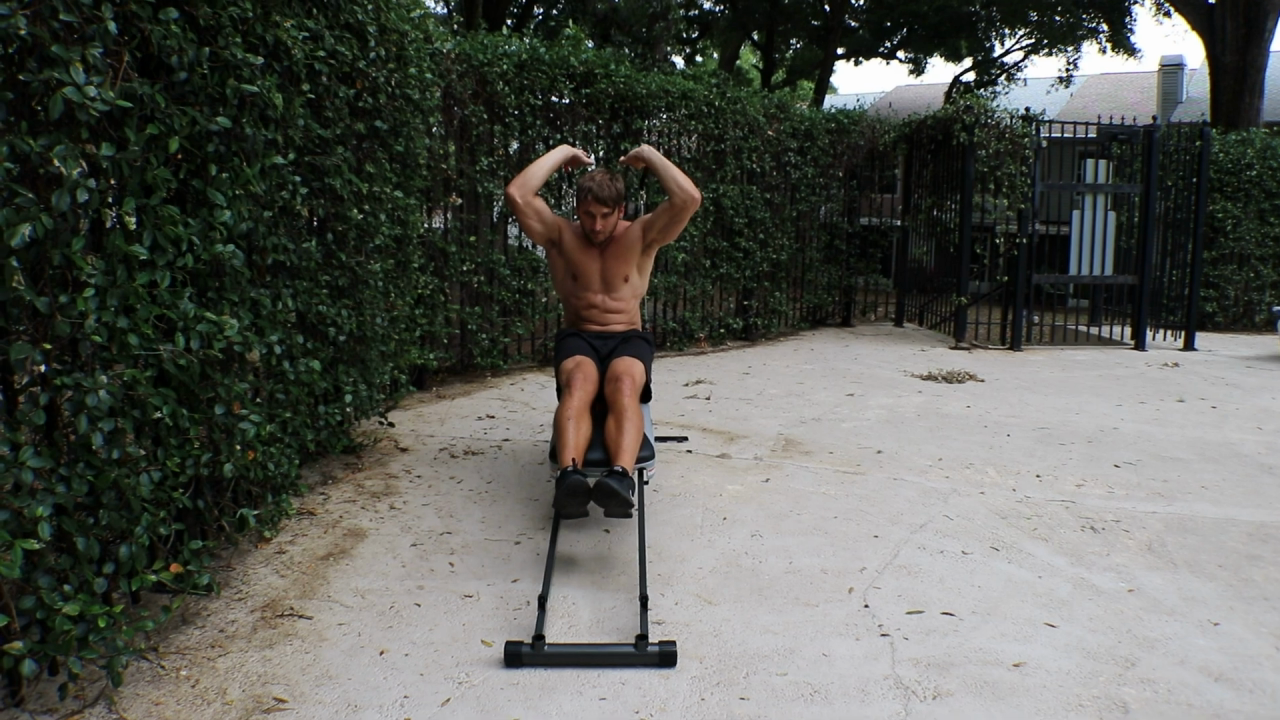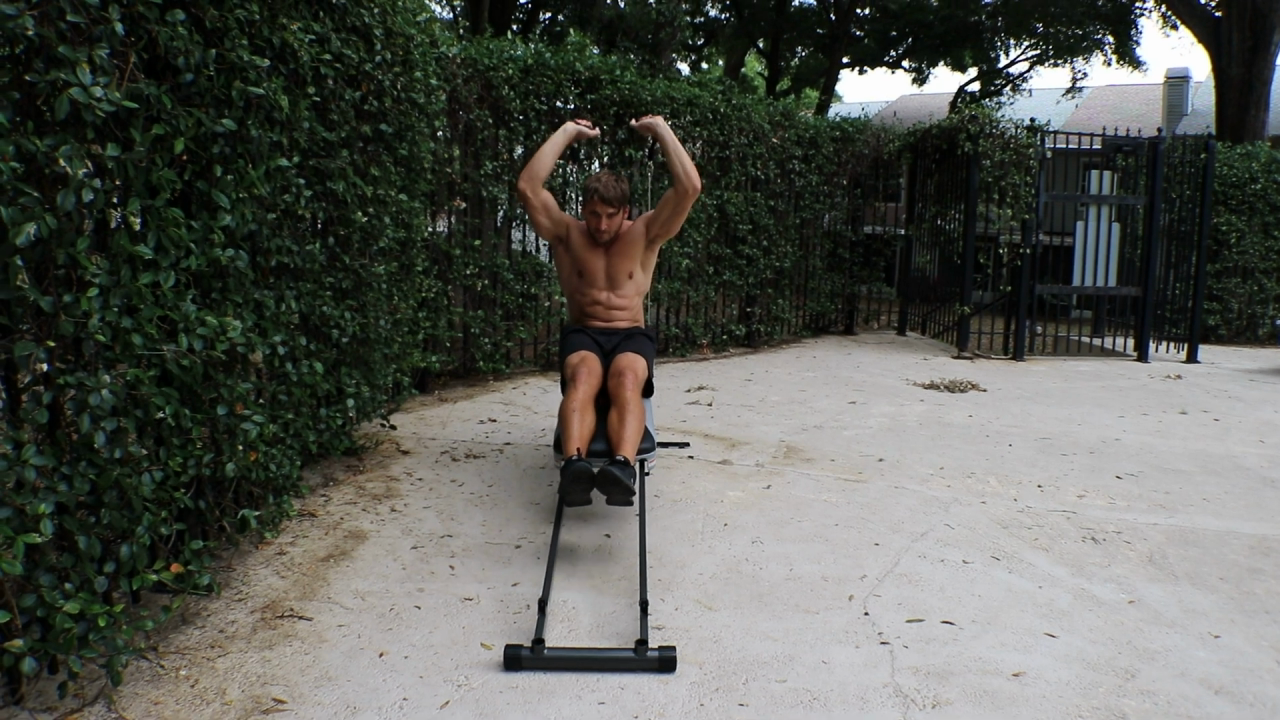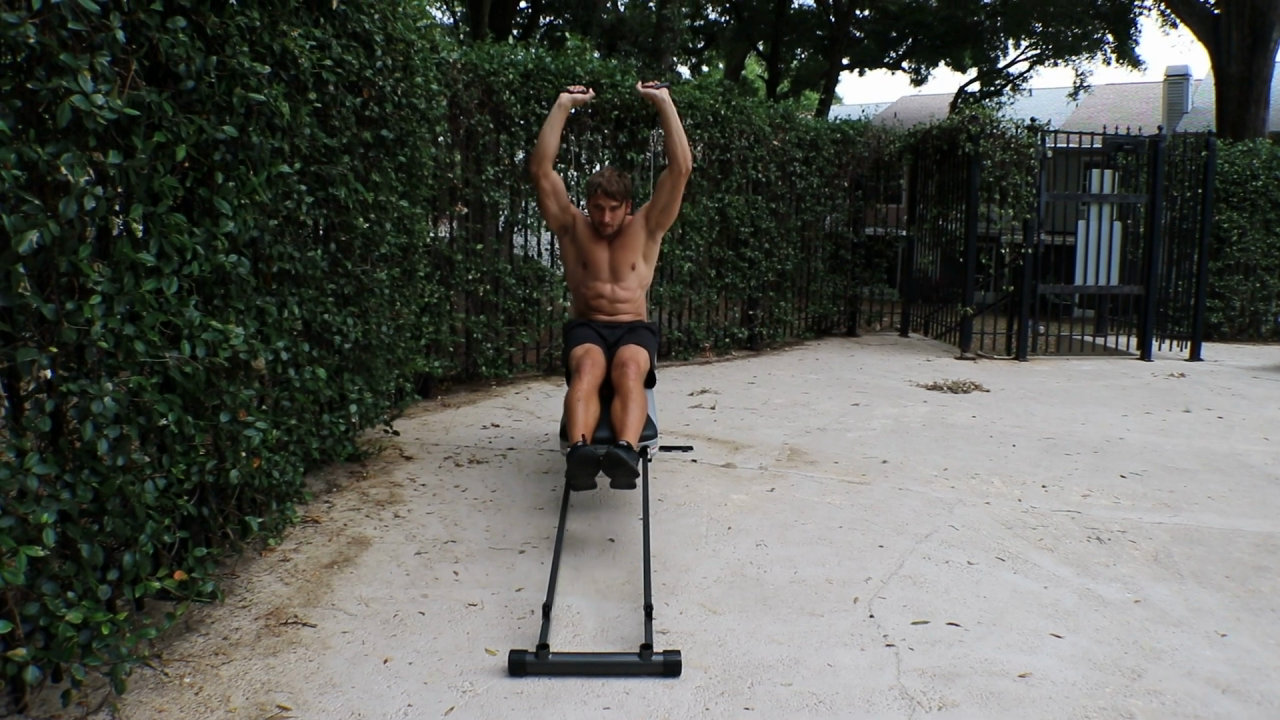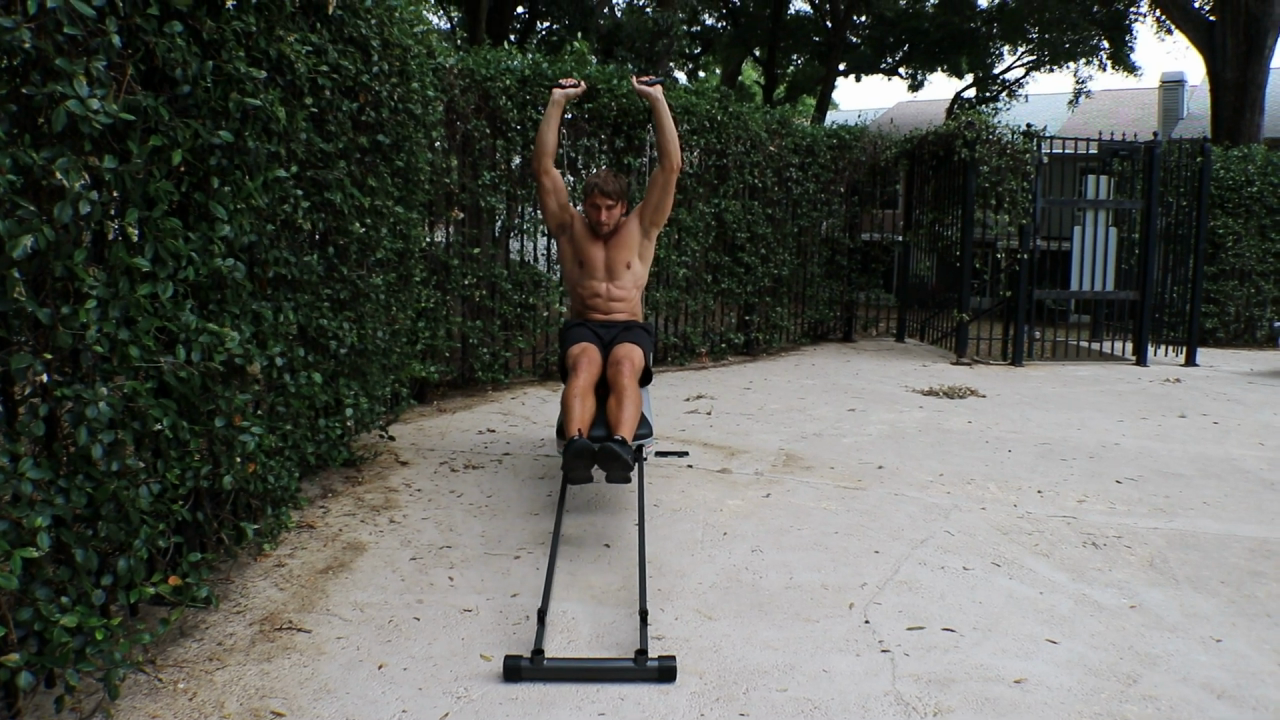
dt=0.3s
person 1, frame 1
left shoulder: (641, 235)
right shoulder: (559, 234)
left elbow: (689, 199)
right elbow: (516, 195)
left wrist: (649, 155)
right wrist: (563, 154)
left hip: (629, 338)
right hip: (578, 337)
left knee: (623, 385)
right knee: (578, 384)
left ankle: (621, 477)
right ankle: (569, 476)
person 1, frame 2
left shoulder: (644, 234)
right shoulder: (566, 233)
left elbow: (690, 188)
right elbow: (527, 187)
left wrist: (661, 130)
right wrist: (566, 132)
left hip: (632, 335)
right hip: (582, 333)
left knee: (625, 377)
right knee: (583, 376)
left ankle: (623, 467)
right ankle: (573, 465)
person 1, frame 3
left shoulder: (647, 227)
right shoulder: (571, 227)
left elbow: (680, 167)
right elbow: (540, 169)
left wrist: (664, 102)
right wrist: (563, 104)
left hip: (635, 329)
right hip: (586, 328)
left knee: (628, 368)
right knee: (588, 367)
left ankle: (626, 451)
right ankle: (579, 451)
person 1, frame 4
left shoulder: (641, 229)
right shoulder: (569, 229)
left elbow: (670, 167)
right elbow: (544, 168)
left wrist: (656, 100)
right wrist: (557, 102)
left hip: (630, 329)
right hip: (582, 328)
left knee: (622, 367)
right knee: (584, 366)
left ankle: (621, 447)
right ankle: (576, 446)
